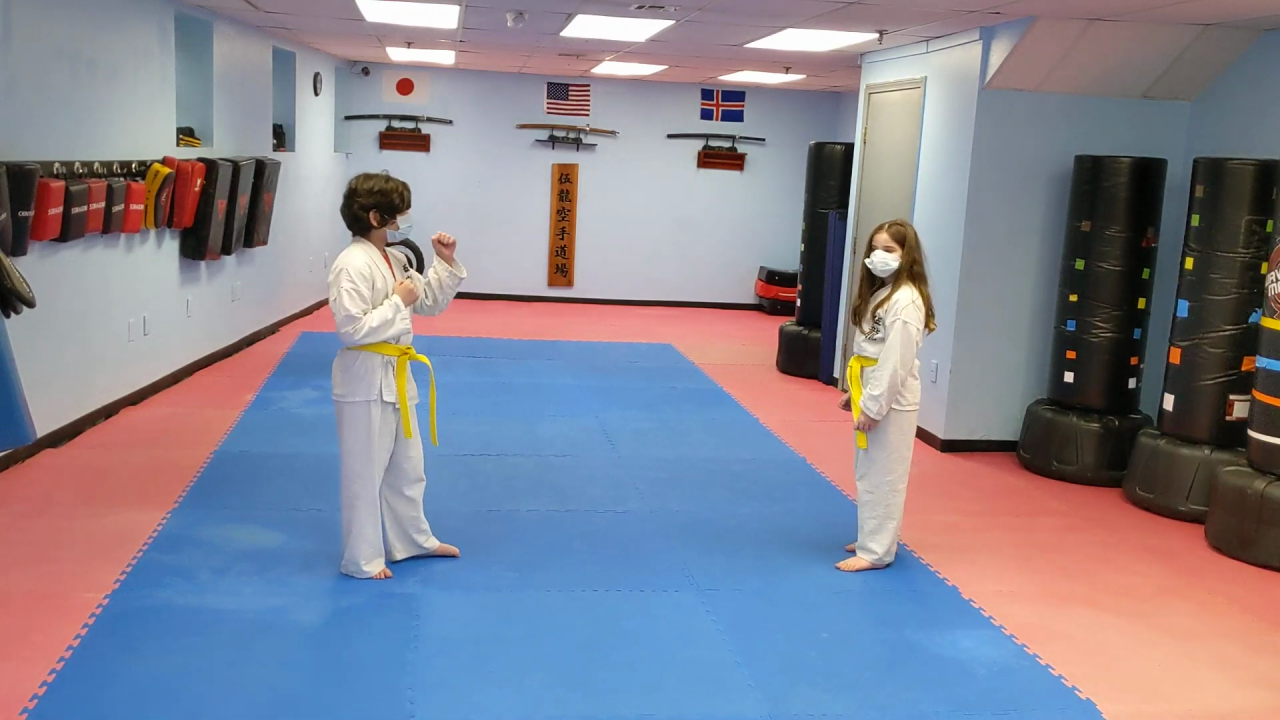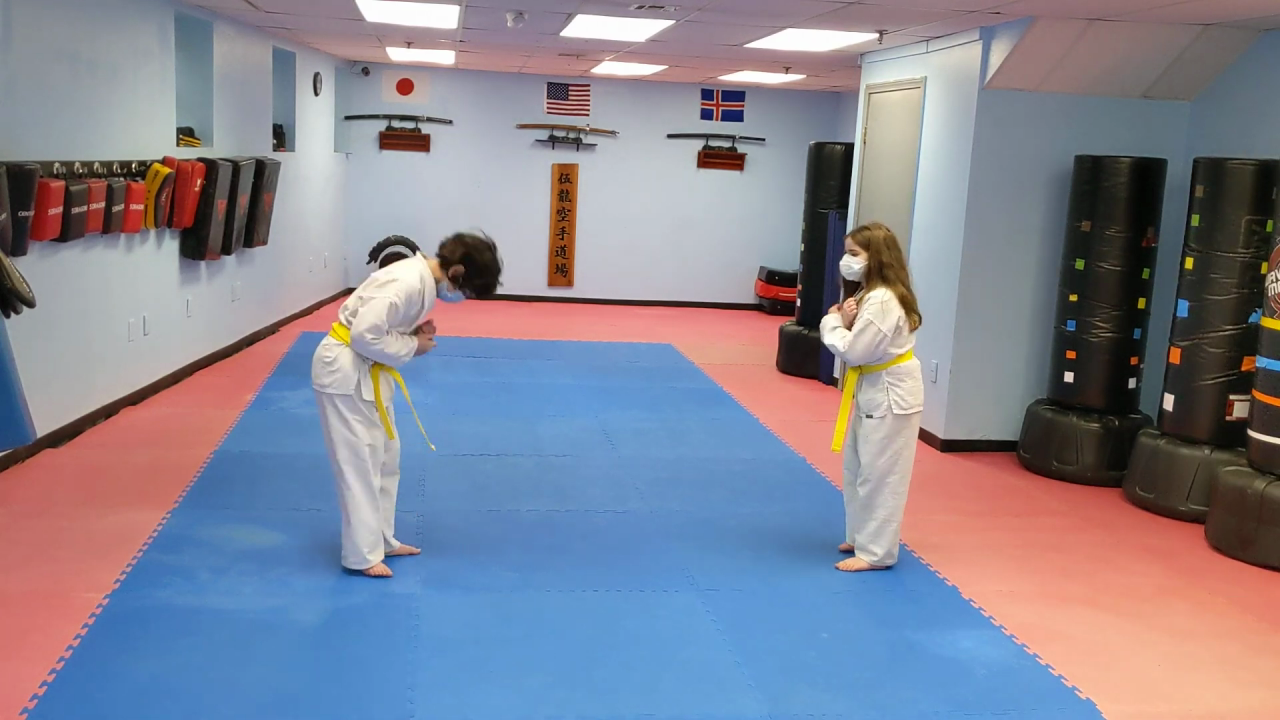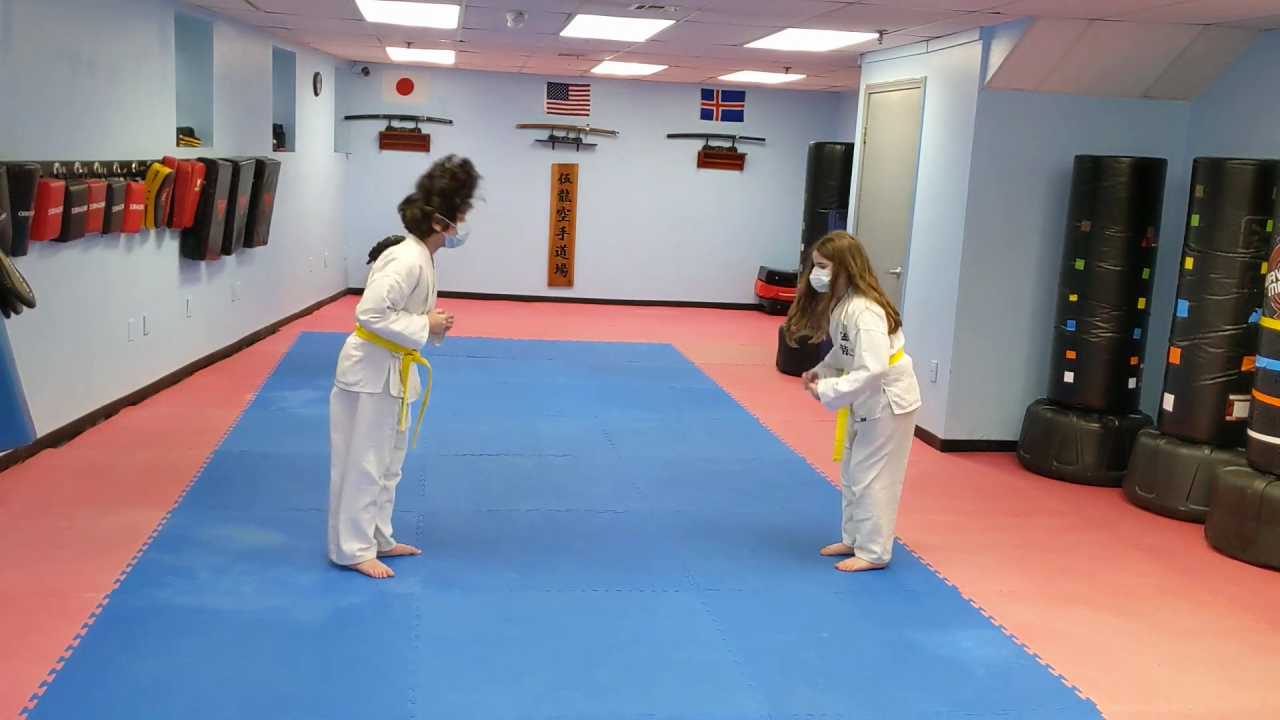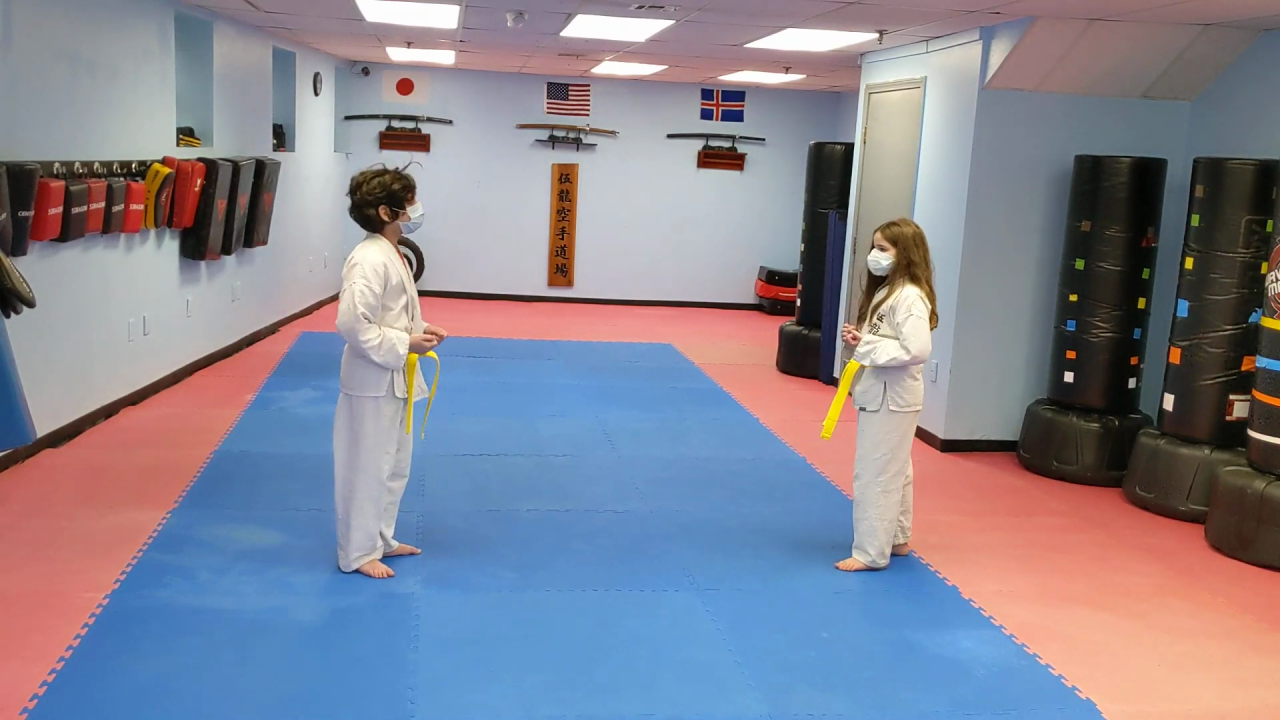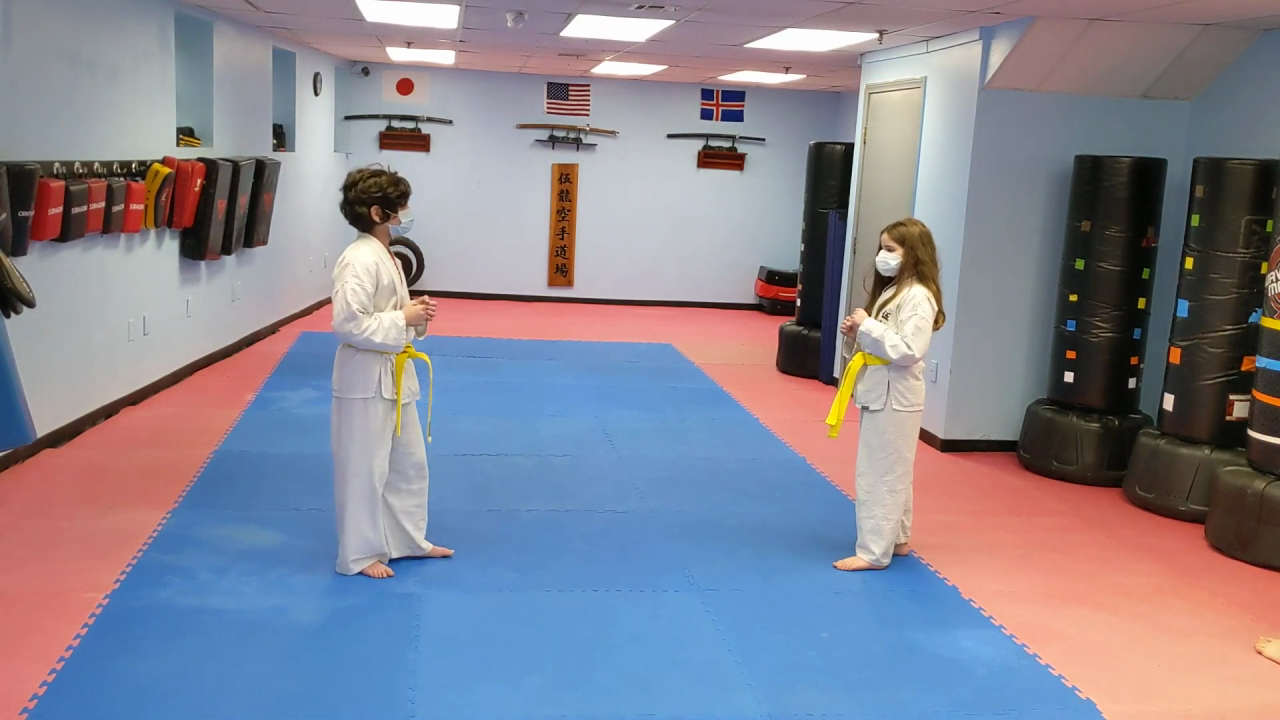
dt=0.7s
person 1, frame 1
left shoulder: (393, 260)
right shoulder: (353, 265)
left elbow: (430, 302)
right elbow: (352, 329)
left wrist: (446, 263)
right wrist: (397, 303)
left hip: (394, 376)
right hip: (364, 379)
left knee: (406, 465)
right knee: (365, 472)
left ankle: (413, 539)
right ankle: (362, 558)
person 1, frame 2
left shoulder: (421, 277)
right shoulder: (410, 283)
right elbow: (365, 333)
left wrist: (414, 333)
right wrist: (410, 346)
left hip: (363, 370)
right hip: (344, 370)
left knee: (384, 456)
right knee: (360, 460)
left ankle: (378, 540)
right ankle: (362, 553)
person 1, frame 3
left shoulder: (420, 259)
right shoulder: (407, 260)
right elbow: (371, 314)
left wrist: (432, 323)
right wrist: (425, 327)
left hip: (388, 370)
right hip: (371, 373)
left knee: (388, 462)
right knee: (365, 462)
left ankle: (377, 538)
right ankle: (354, 549)
person 1, frame 4
left shoulder: (392, 255)
right shoulder: (368, 260)
right elbow: (353, 326)
left wrist: (421, 331)
right wrist: (407, 345)
left hip: (395, 375)
right hip: (373, 378)
left knee: (393, 463)
right knee: (367, 465)
left ankle: (380, 538)
right ankle: (359, 551)
person 1, frame 5
left shoulder: (384, 256)
right shoulder: (360, 260)
right elbow: (348, 324)
left wrist: (415, 311)
right wrist: (403, 321)
left hip: (393, 374)
right hip: (366, 377)
left knee: (409, 461)
right knee: (365, 467)
left ankle: (409, 539)
right ankle: (360, 553)
person 2, frame 1
left shoulder: (906, 301)
right shoulder: (878, 292)
left elbow: (895, 363)
left wrist: (873, 408)
right wrist: (856, 393)
left hip: (890, 400)
right hip: (873, 394)
left knee: (882, 474)
right knee: (870, 472)
left ankle: (875, 550)
right ankle: (879, 538)
person 2, frame 2
left shoulder: (883, 302)
right shoulder: (867, 294)
left elbow: (854, 351)
right elbow: (855, 341)
left wrist: (833, 323)
right wrist: (842, 322)
left hip: (892, 396)
right hip: (870, 393)
left knee: (879, 477)
right knee: (856, 469)
left ankle: (876, 552)
right ankle: (862, 536)
person 2, frame 3
left shoulder: (864, 310)
right shoulder: (837, 302)
left elbow: (873, 369)
left wrist: (829, 391)
right wrist: (821, 374)
left hip: (889, 398)
right hip: (868, 397)
left knee: (871, 477)
right knee: (853, 473)
left ankle: (873, 552)
right ankle: (855, 539)
person 2, frame 4
left shoulder: (910, 297)
right shoulder: (885, 290)
left elbow: (916, 350)
left wrist: (867, 345)
right wrist: (858, 339)
left hip: (892, 396)
right hip: (877, 392)
left knee: (875, 474)
right knee: (892, 471)
left ankle: (871, 552)
right ankle: (895, 538)
person 2, frame 5
left shoulder: (918, 297)
right shoulder: (891, 290)
left elbow: (910, 350)
left wrist: (868, 327)
right wrist: (857, 331)
left hip: (895, 394)
right hip: (878, 389)
left knee: (881, 474)
right knee: (890, 472)
left ankle: (874, 551)
right ankle: (896, 538)
